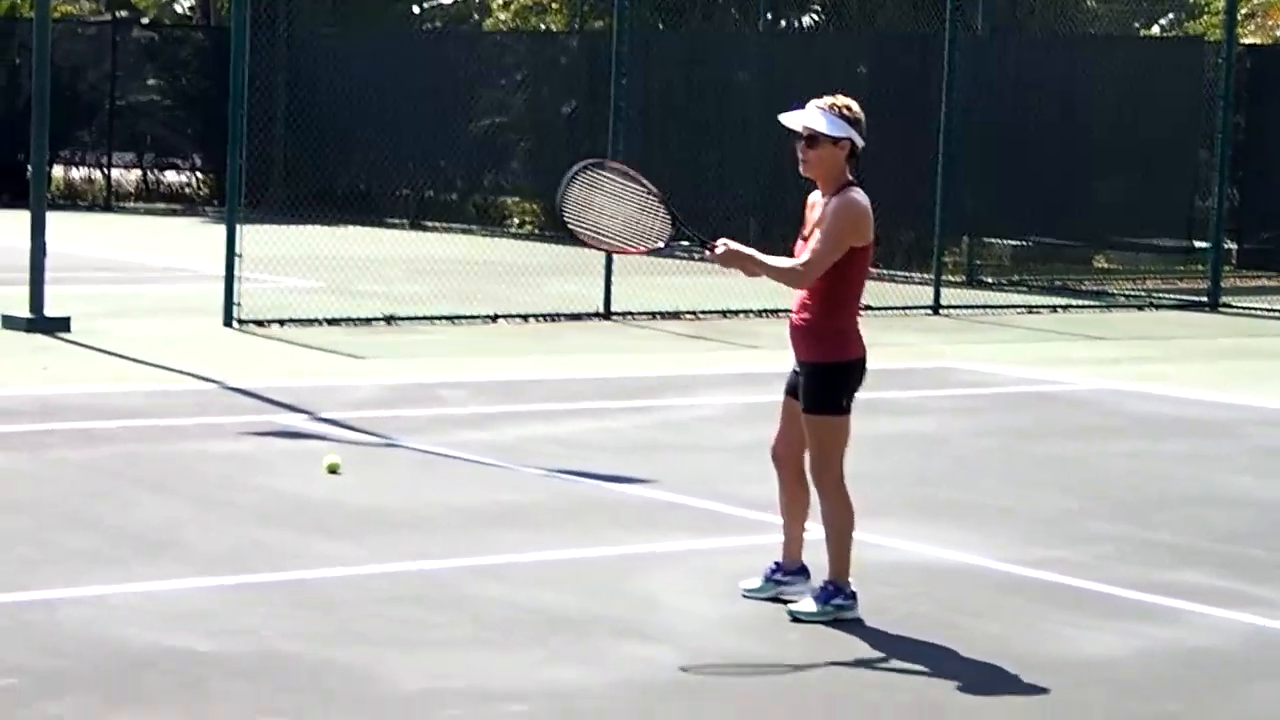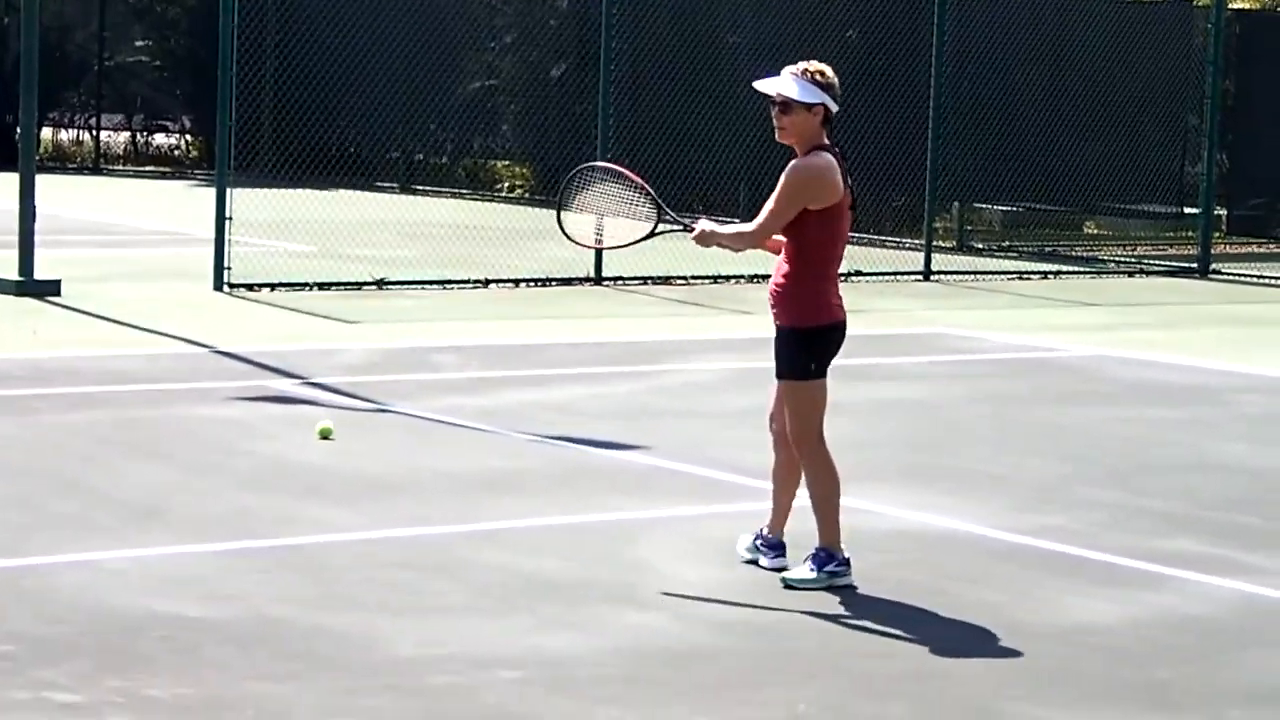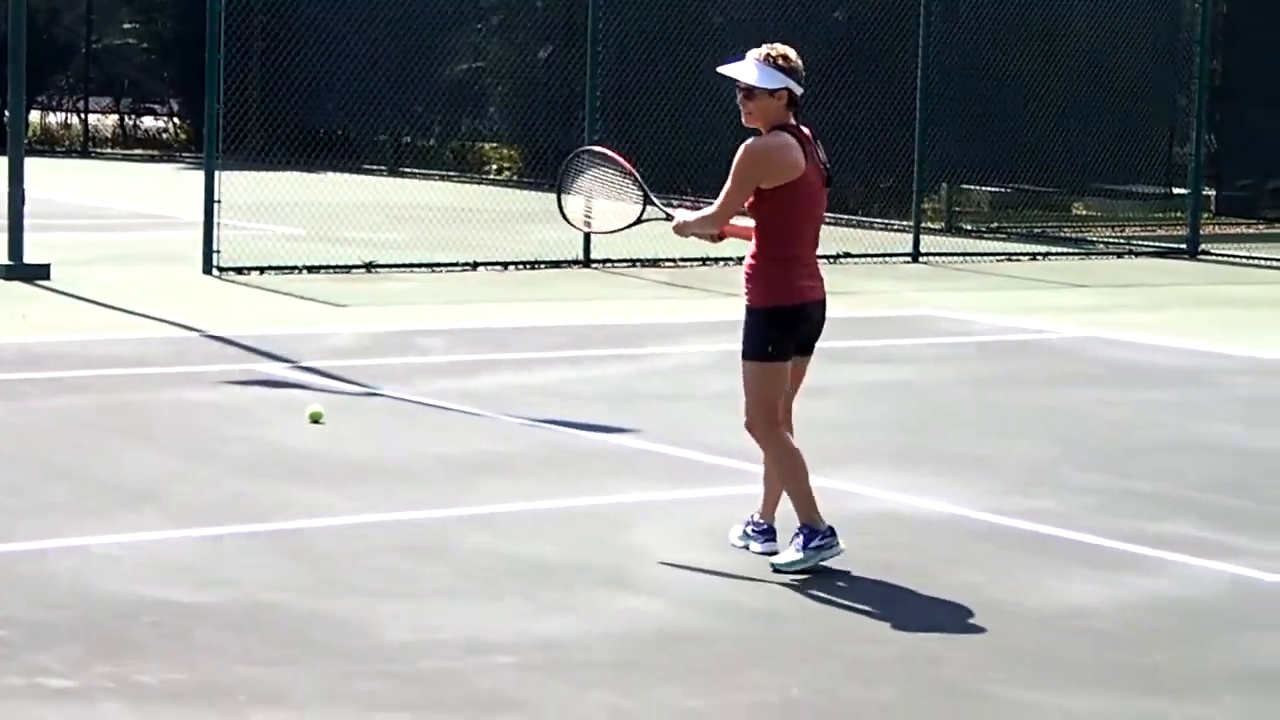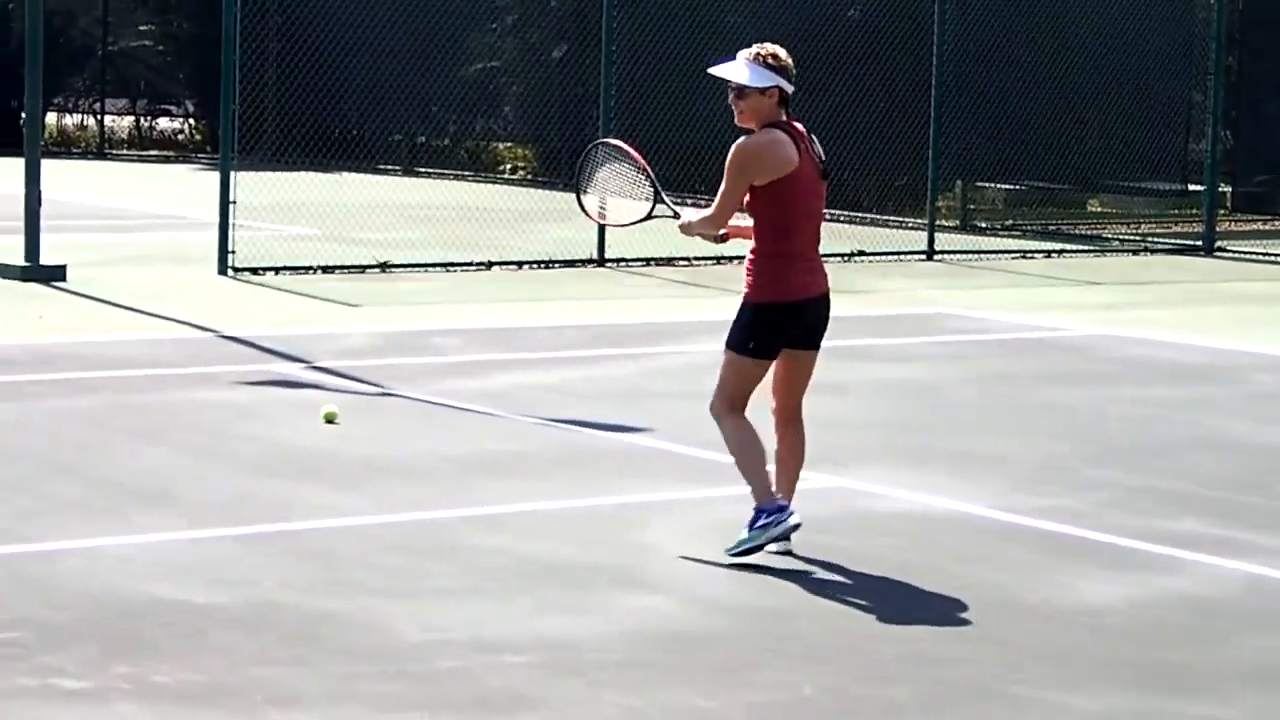
dt=0.2s
person 1, frame 1
left shoulder: (849, 206)
right shoulder: (817, 200)
left elbow: (803, 274)
left wrist: (744, 256)
right wrist: (751, 260)
left hip: (832, 357)
right hip: (812, 355)
left knee: (825, 473)
right knee: (785, 455)
left ankle: (839, 590)
right ankle: (790, 568)
person 1, frame 2
left shoulder: (809, 168)
right shoulder: (816, 166)
left elbow: (758, 233)
left wrist: (714, 233)
right wrist: (734, 237)
left hip: (807, 321)
right hip: (807, 318)
left knee: (805, 440)
right knee: (783, 428)
left ankle: (832, 557)
right ankle: (773, 537)
person 1, frame 3
left shoulder: (761, 149)
right shoulder: (805, 144)
left elbow: (716, 217)
left wrist: (687, 224)
right wrist: (730, 228)
left hip: (775, 302)
right hip: (807, 299)
left knee: (762, 422)
right knee: (774, 417)
left ankle: (816, 531)
right ankle: (763, 524)
person 1, frame 4
left shoulder: (752, 148)
right shoulder: (806, 142)
left elbow: (715, 220)
left wrist: (692, 223)
right wrist: (734, 229)
left hip: (772, 298)
right hip: (813, 296)
left knee: (726, 407)
right knee: (787, 411)
left ankle: (768, 509)
right ankle: (777, 513)
